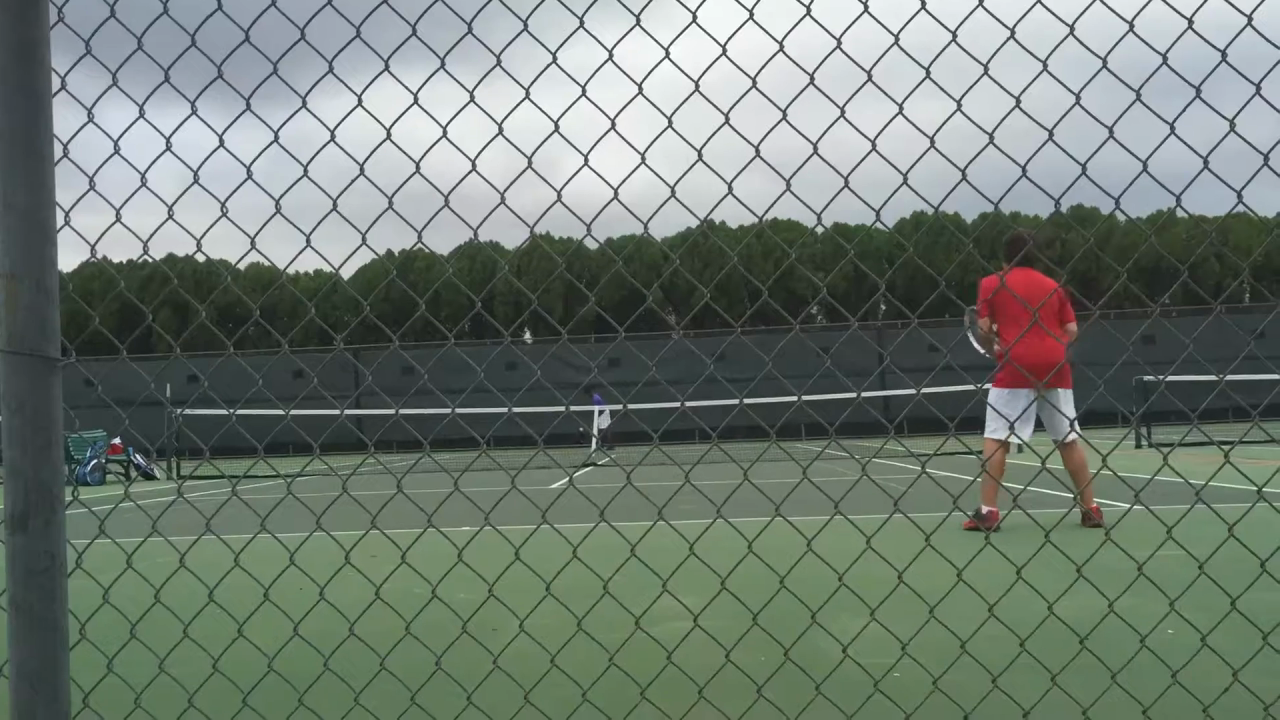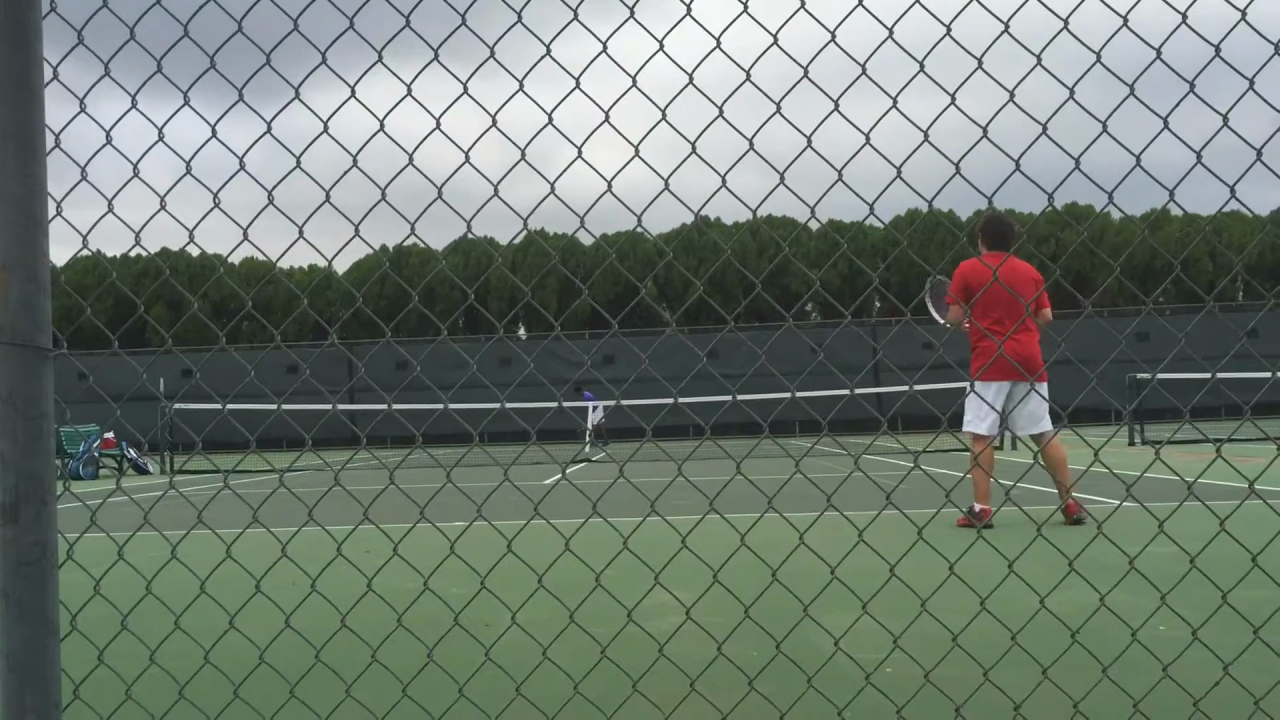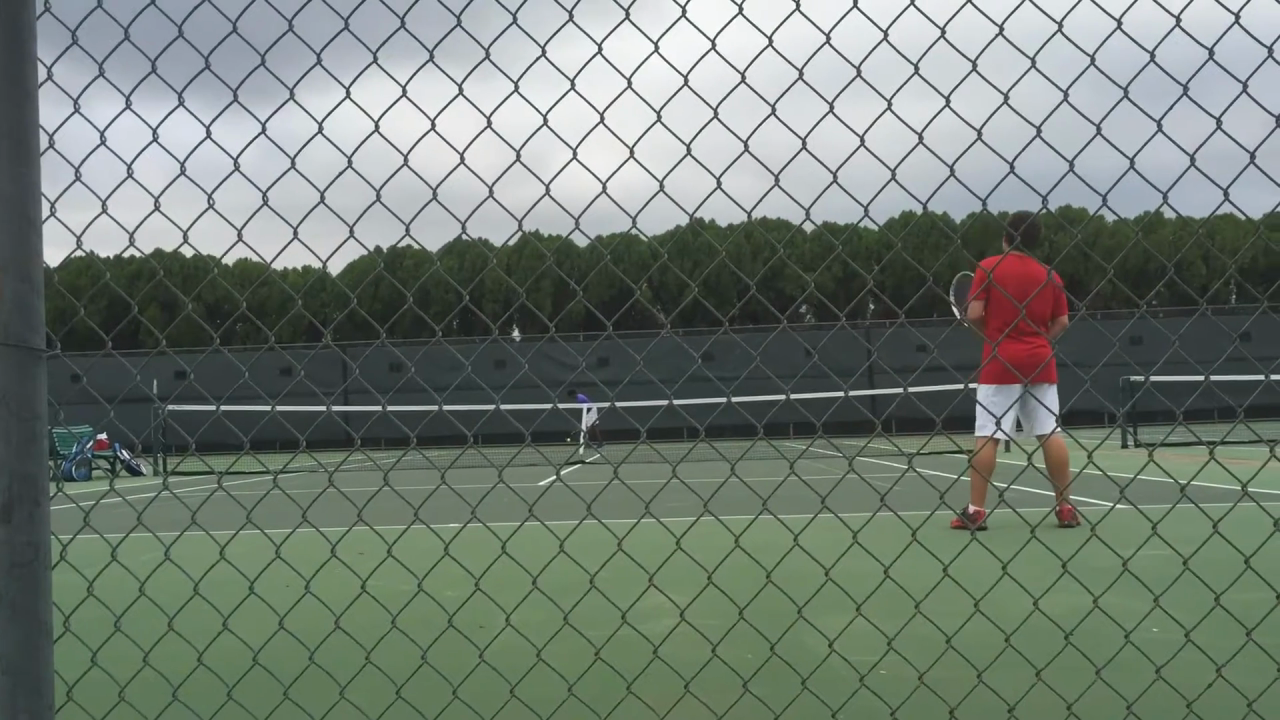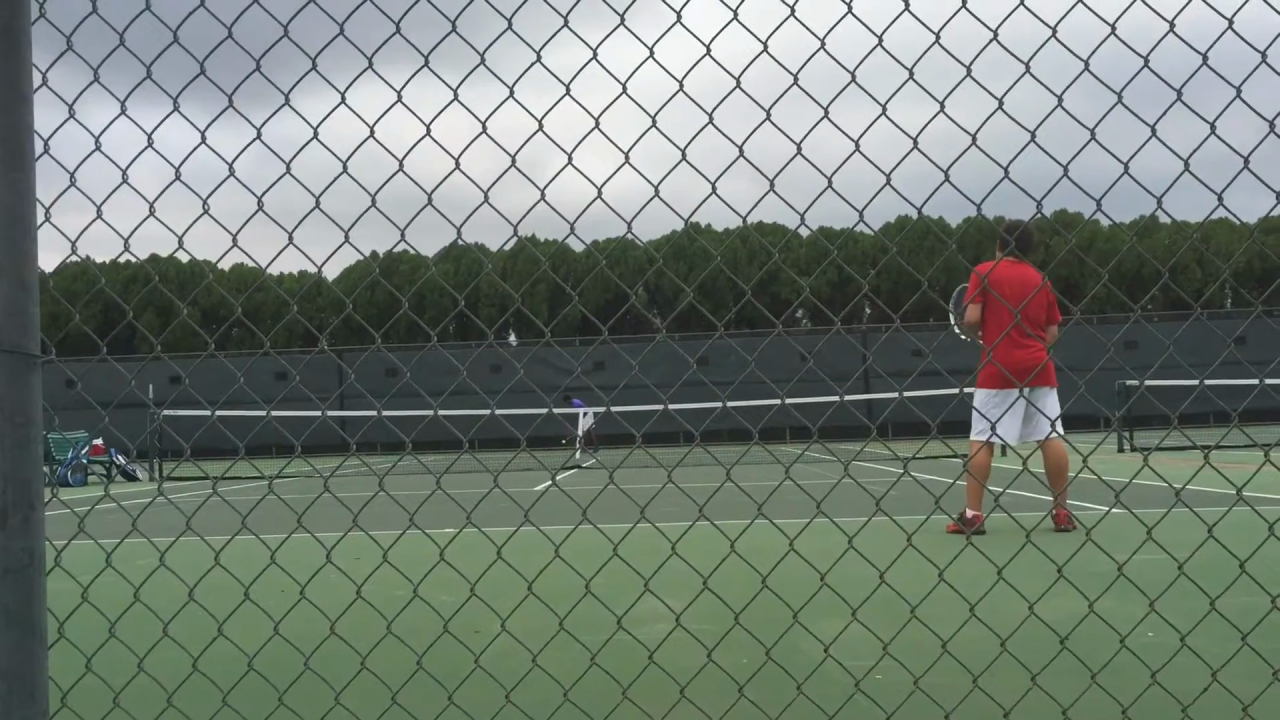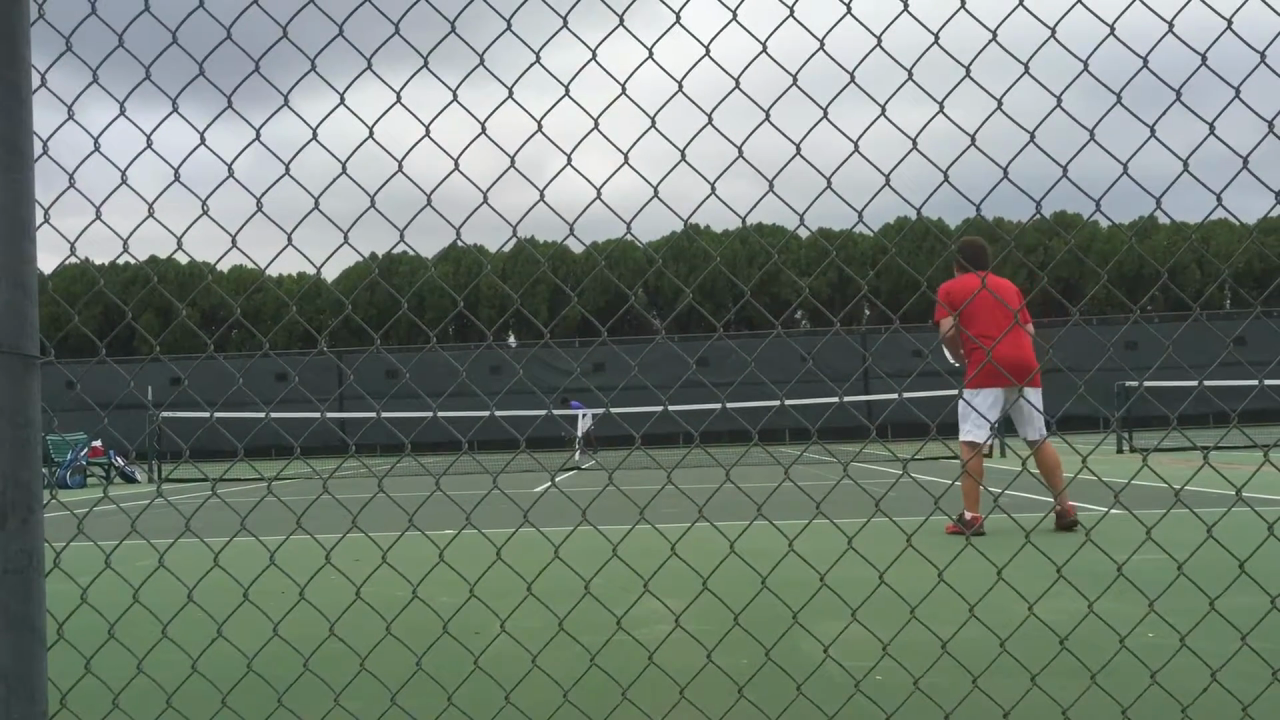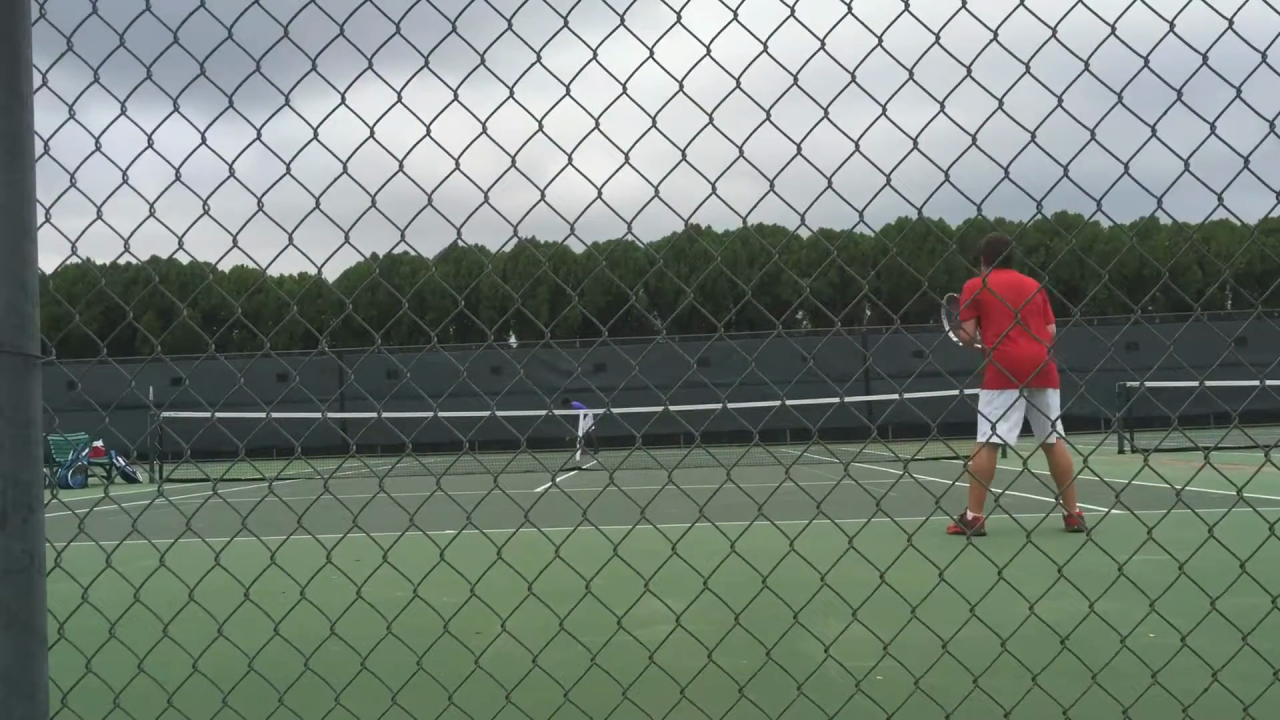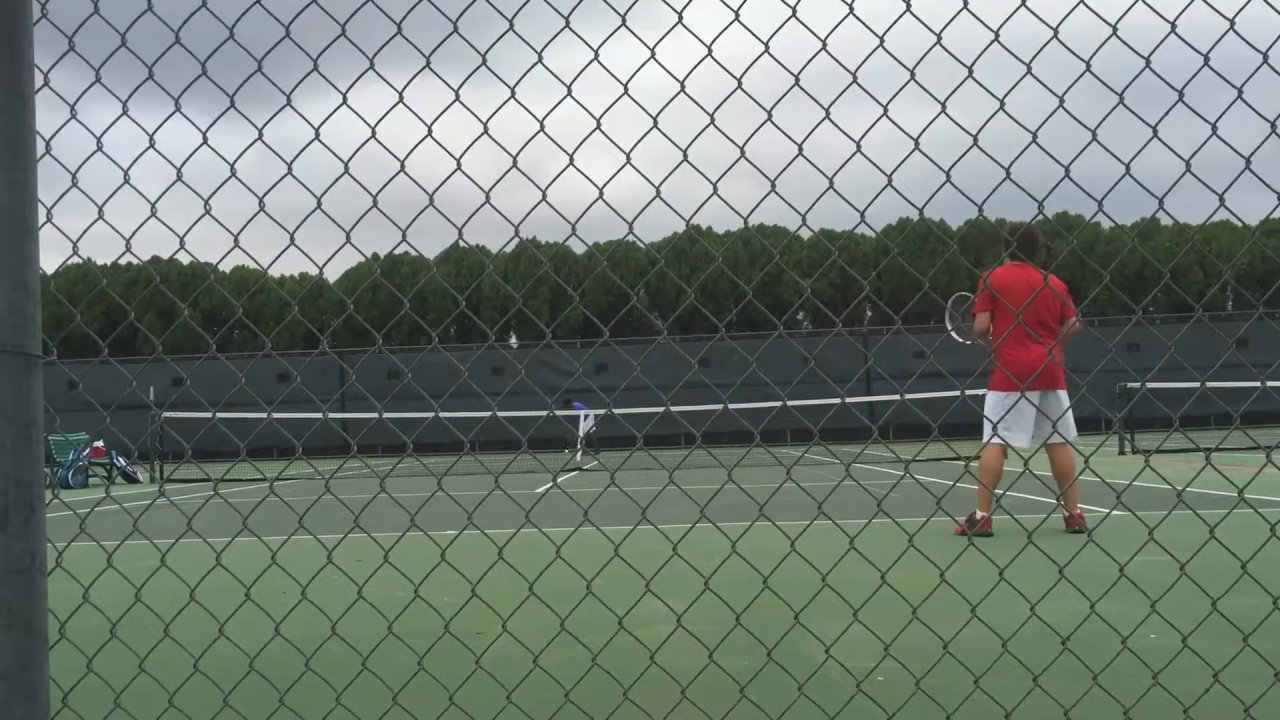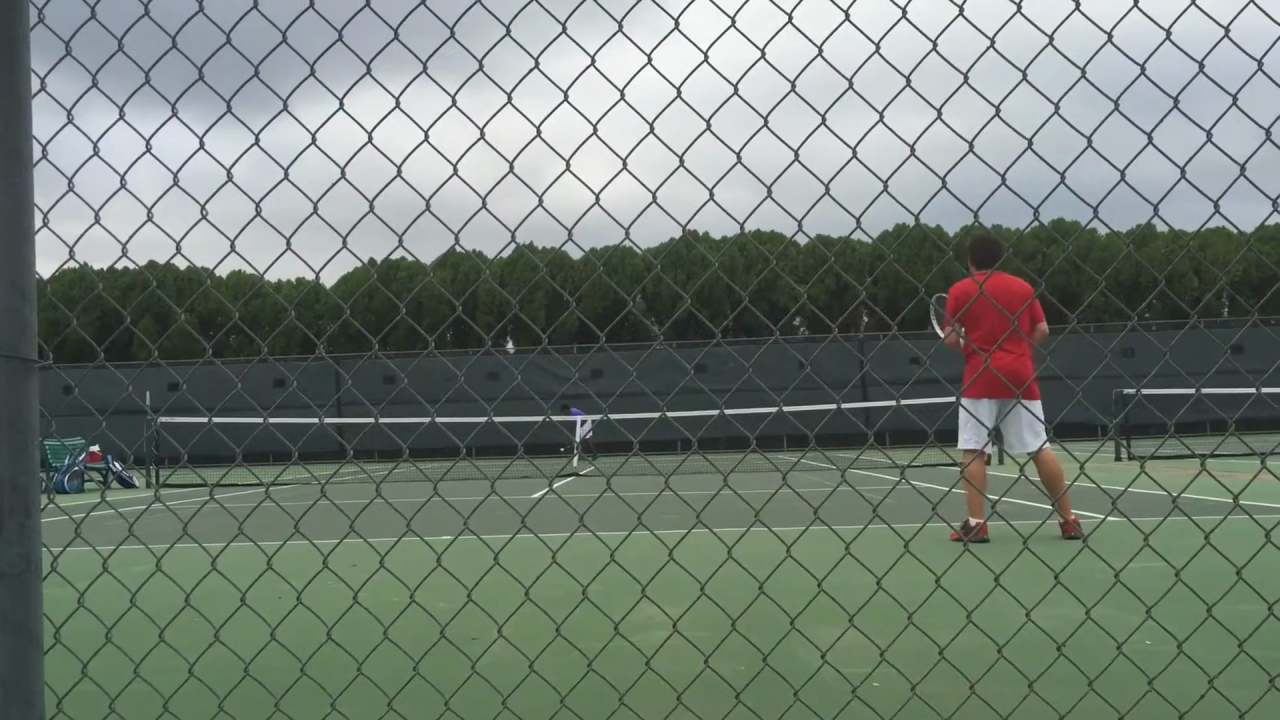
dt=0.4s
person 1, frame 1
left shoulder: (991, 283)
right shoulder: (1053, 285)
left elbow: (984, 330)
right elbow: (1072, 331)
left wrist: (996, 348)
left hip: (1016, 367)
right hip: (1055, 365)
left knee: (996, 438)
right knee: (1068, 439)
left ankle: (988, 512)
right ankle: (1090, 508)
person 1, frame 2
left shoulder: (967, 269)
right shoulder: (1030, 271)
left elbow: (954, 318)
right elbow: (1046, 316)
left wrist: (970, 325)
left hip: (990, 362)
right hip: (1029, 360)
left knee: (980, 435)
right knee: (1043, 433)
left ankle: (981, 509)
right ankle: (1070, 503)
person 1, frame 3
left shoulder: (988, 268)
right shoulder: (1050, 275)
left elbow: (974, 316)
right elbow: (1062, 322)
left hip: (999, 364)
right hip: (1040, 363)
left knee: (987, 436)
right knee: (1051, 433)
left ankle: (976, 511)
right ankle: (1065, 507)
person 1, frame 4
left shoulder: (984, 272)
right shoulder: (1041, 281)
left elbow: (971, 319)
right elbow: (1053, 331)
left wrist: (980, 335)
left hip: (998, 370)
right hip: (1039, 368)
left knee: (982, 440)
right knee: (1052, 437)
left ankle: (972, 515)
right ankle: (1061, 512)
person 1, frame 5
left shoulder: (949, 288)
right shoulder: (1009, 286)
left elbow: (949, 331)
right elbow: (1030, 330)
left wrist: (959, 355)
left hip: (986, 369)
right hip: (1025, 364)
left knee: (972, 441)
right knee: (1039, 438)
left ankle: (971, 516)
right ankle: (1064, 507)
person 1, frame 6
left shoulder: (974, 286)
right shoulder: (1034, 285)
left elbow: (967, 334)
right elbow: (1051, 331)
left wrist: (977, 341)
left hip: (1004, 369)
right hip: (1043, 367)
left knee: (988, 441)
right knee: (1054, 440)
left ankle: (974, 516)
right ankle: (1072, 512)
person 1, frame 7
left shoulder: (991, 279)
right shoulder: (1054, 283)
left elbow: (981, 327)
right elbow: (1073, 325)
left wrist: (989, 339)
left hip: (1010, 372)
right hip: (1049, 371)
left knee: (996, 441)
right knee: (1059, 441)
left ankle: (982, 516)
right ankle: (1073, 514)
person 1, frame 8
left shoulder: (960, 290)
right shoulder: (1023, 287)
left elbow: (951, 338)
right elbow: (1042, 331)
left hip: (982, 379)
right hip: (1021, 377)
left knee: (974, 449)
right knee: (1040, 448)
left ankle: (976, 523)
right ankle: (1068, 519)
